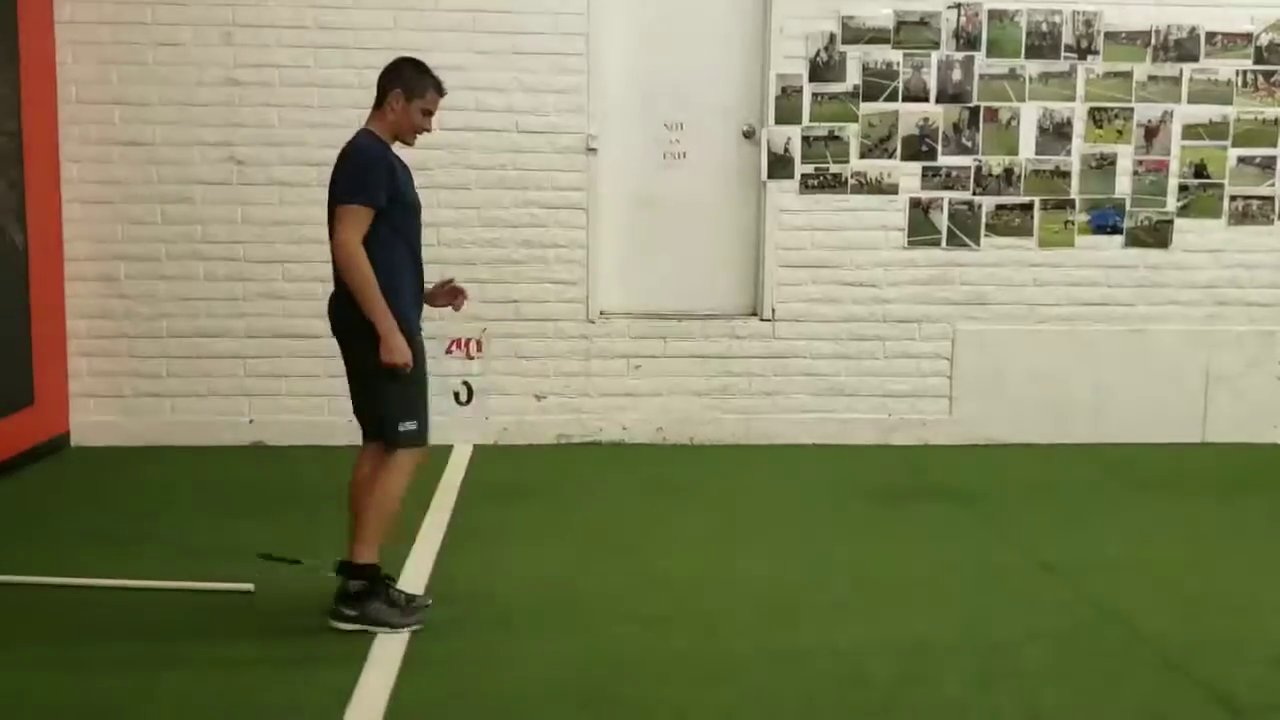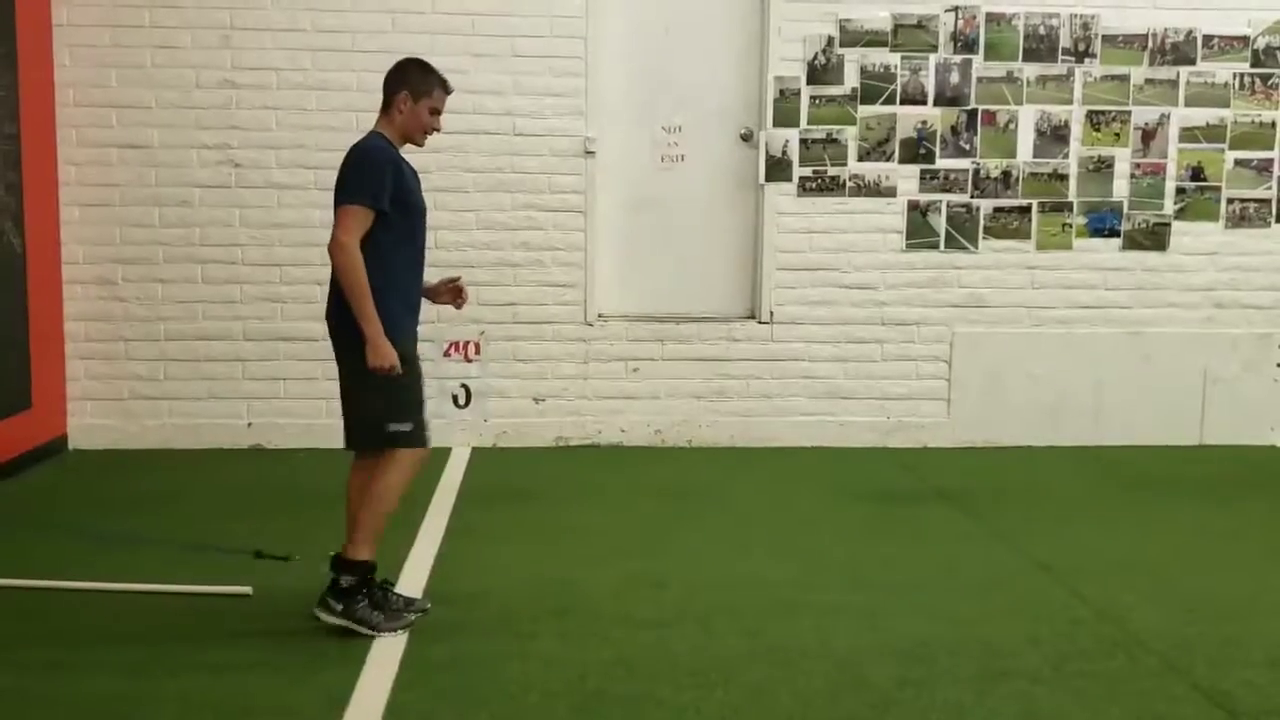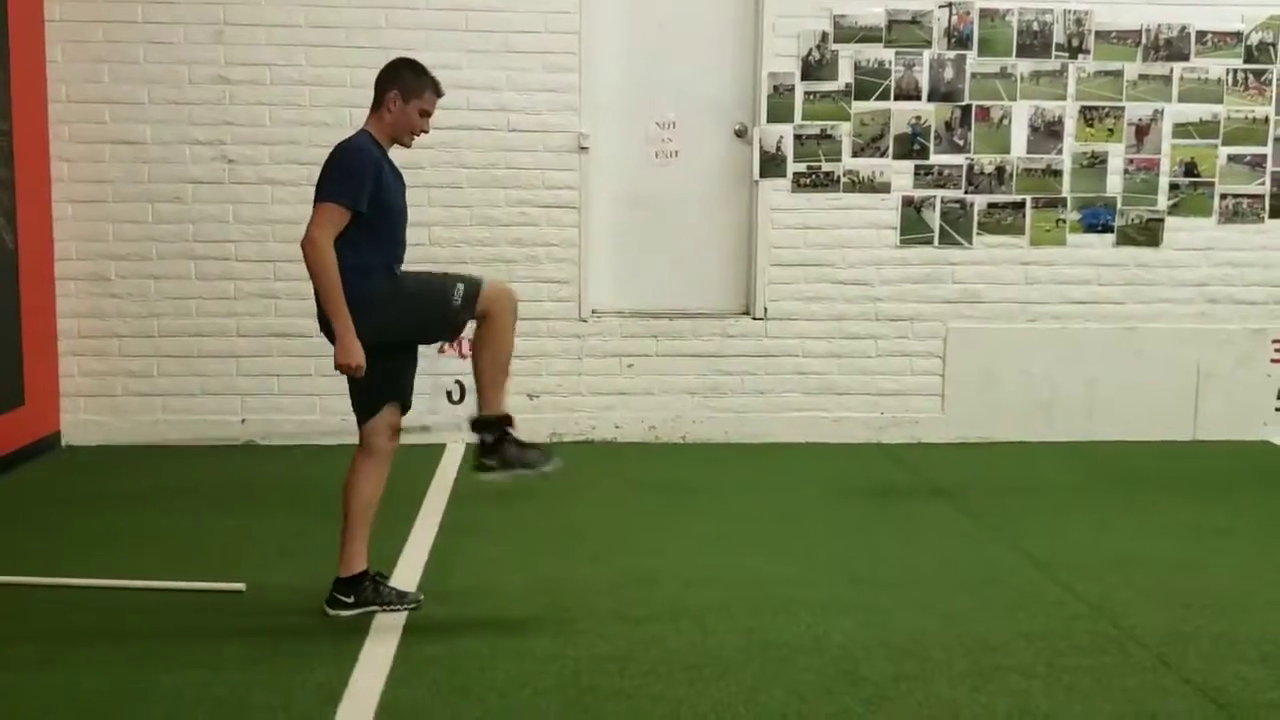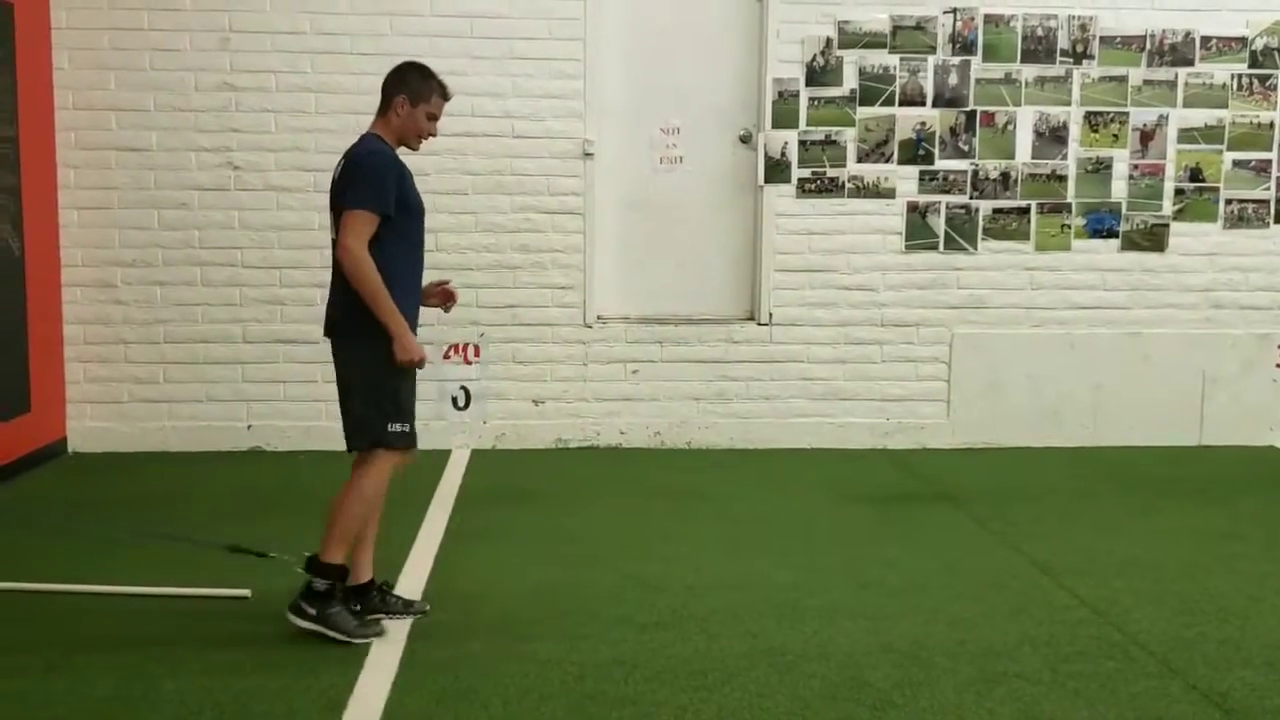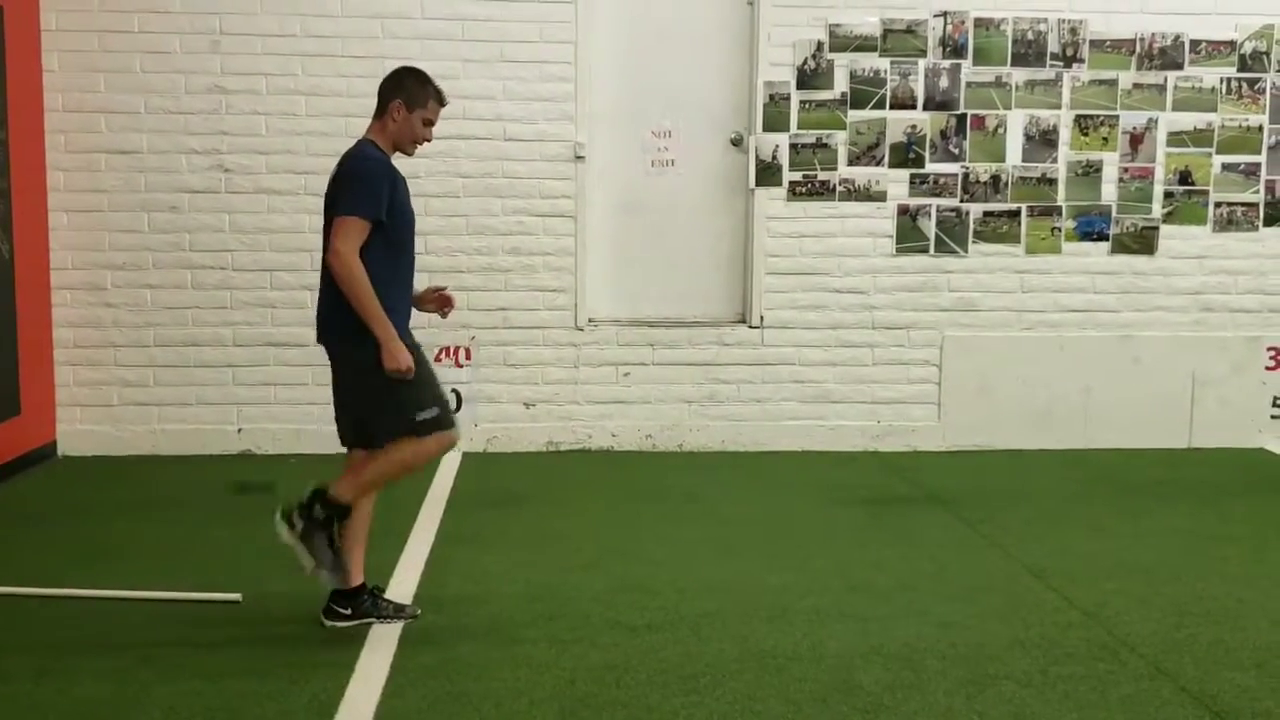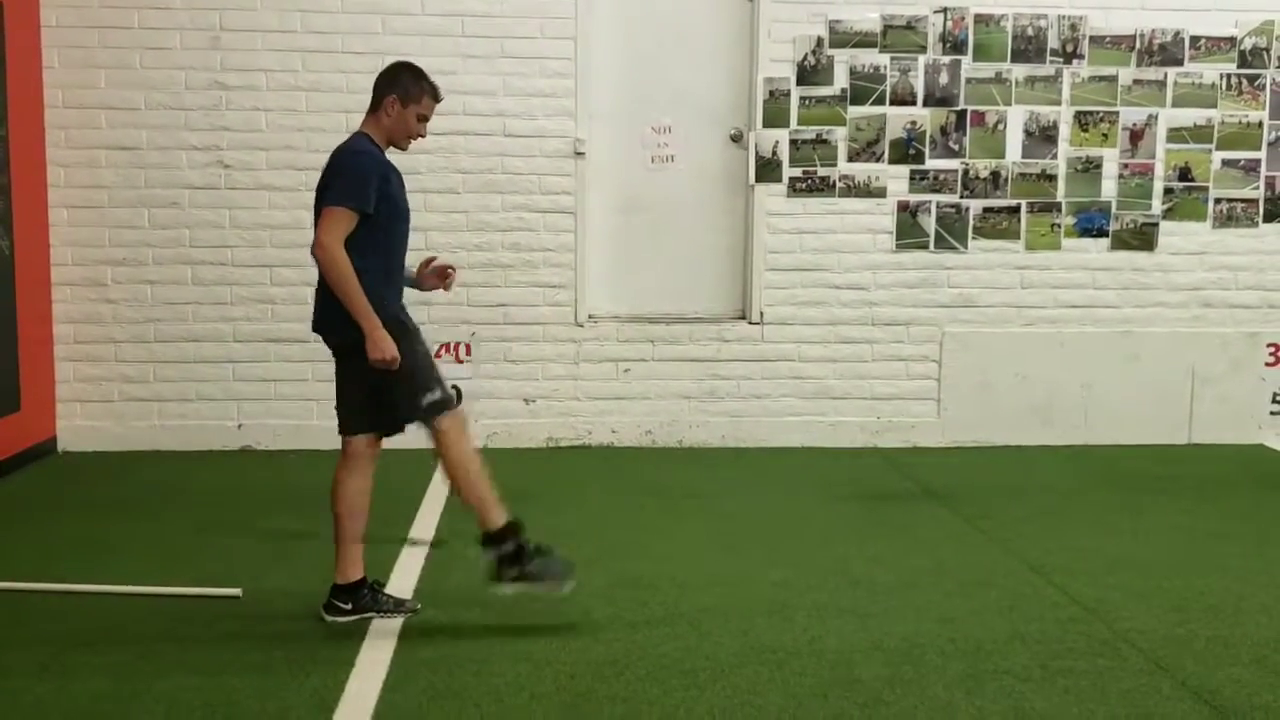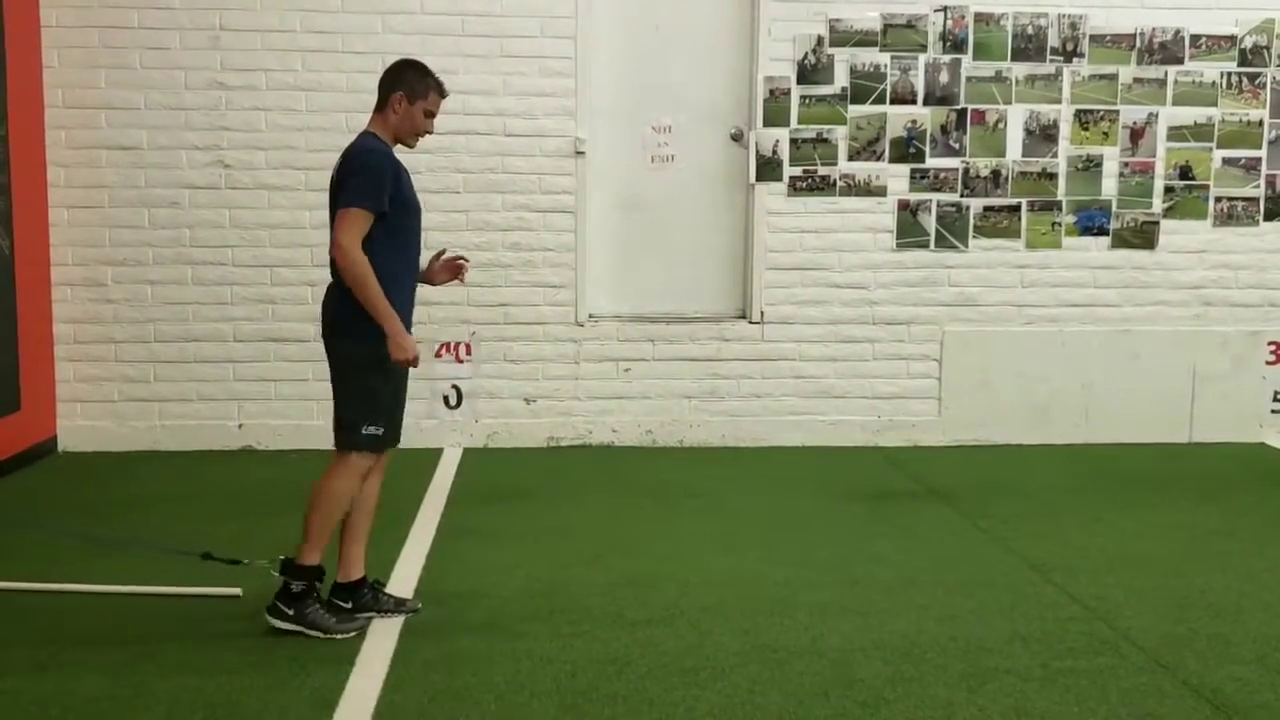
dt=0.5s
person 1, frame 1
left shoulder: (379, 159)
right shoulder: (367, 157)
right elbow: (347, 245)
left wrist: (422, 294)
right wrist: (389, 330)
left hip: (383, 323)
right hip: (376, 328)
left knee: (381, 449)
right knee: (401, 451)
left ankle: (365, 581)
right ankle: (357, 590)
person 1, frame 2
left shoulder: (389, 162)
right shoulder: (372, 157)
right elbow: (344, 245)
left wrist: (426, 291)
right wrist: (375, 335)
left hip: (388, 326)
right hip: (374, 331)
left knee: (378, 455)
right knee: (401, 452)
left ankle: (362, 582)
right ankle: (347, 586)
person 1, frame 3
left shoulder: (379, 164)
right shoulder: (355, 157)
right elbow: (317, 243)
left wrist: (405, 297)
right wrist: (346, 335)
left hip: (378, 301)
right hip: (369, 308)
left knee: (379, 440)
right knee: (499, 299)
left ankle: (354, 582)
right ankle: (494, 434)
person 1, frame 4
left shoulder: (371, 161)
right shoulder: (375, 162)
right elbow: (351, 250)
left wrist: (416, 294)
right wrist: (400, 329)
left hip: (369, 332)
right hip: (375, 338)
left knee: (376, 455)
right knee: (385, 455)
left ankle: (357, 587)
right ankle: (320, 591)
person 1, frame 5
left shoulder: (371, 168)
right shoulder: (371, 169)
right elbow: (341, 255)
left wrist: (413, 299)
right wrist: (389, 340)
left hip: (356, 331)
right hip: (362, 335)
left knee: (370, 450)
right knee: (434, 435)
left ankle: (352, 595)
right ankle: (318, 512)
person 1, frame 6
left shoulder: (372, 162)
right shoulder: (358, 160)
right elbow: (327, 245)
left wrist: (413, 277)
right wrist: (375, 330)
left hip: (362, 322)
right hip: (366, 322)
left knee: (360, 448)
right knee: (448, 424)
left ankle: (349, 588)
right ankle: (509, 549)
person 1, frame 7
left shoulder: (377, 160)
right shoulder: (371, 159)
right elbow: (347, 248)
left wrist: (423, 274)
right wrist: (395, 327)
left hip: (370, 330)
right hip: (369, 332)
left knee: (369, 454)
right knee: (359, 457)
left ankle: (351, 587)
right ankle: (297, 592)
